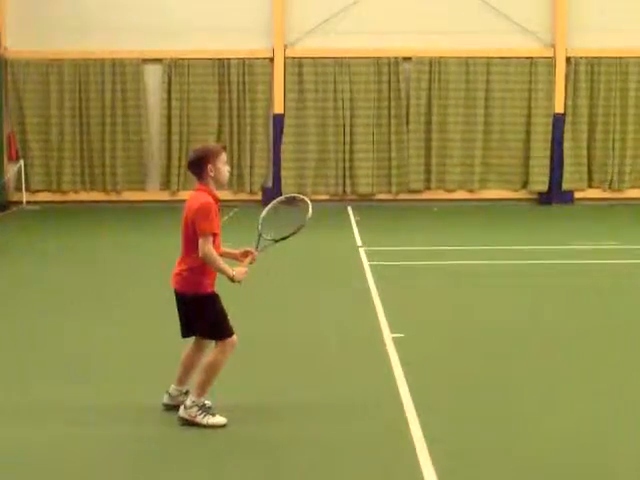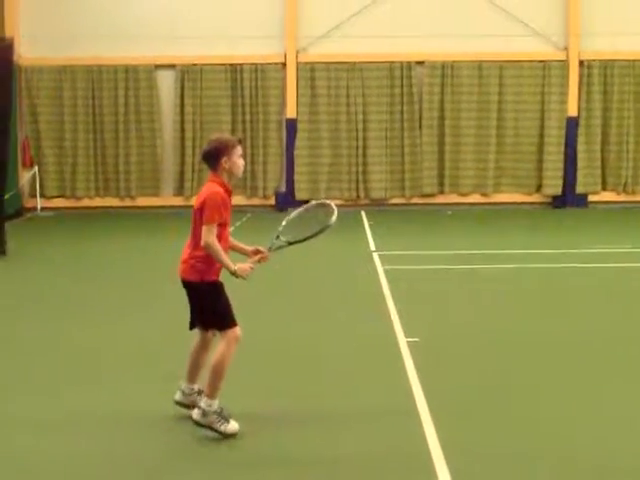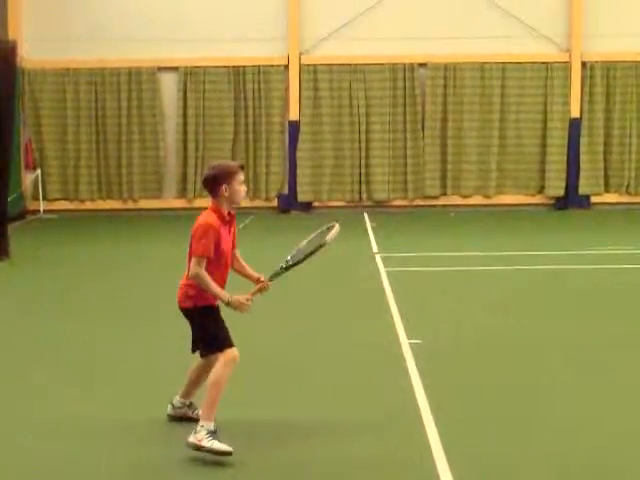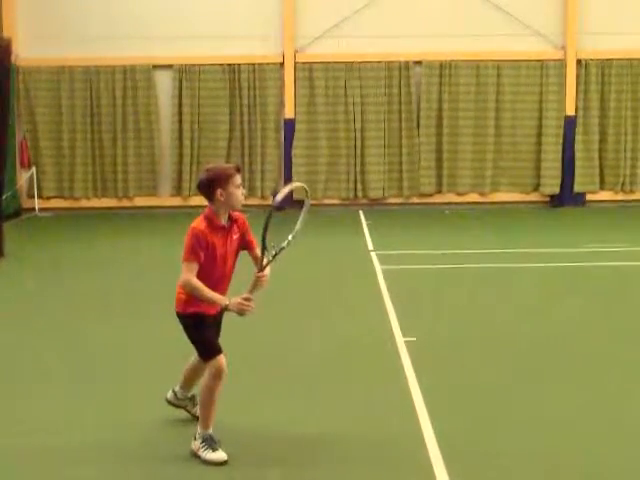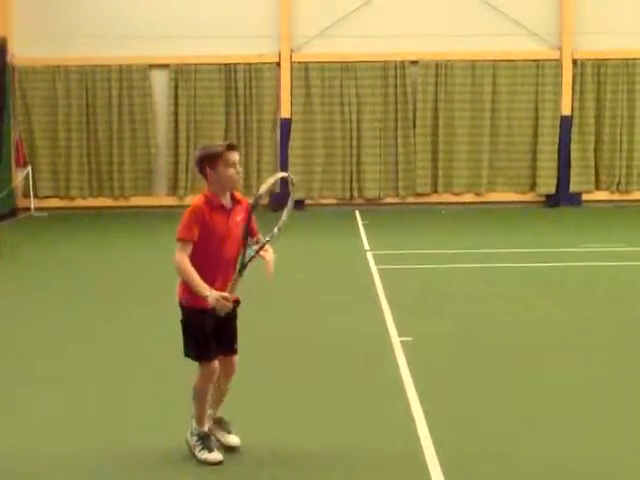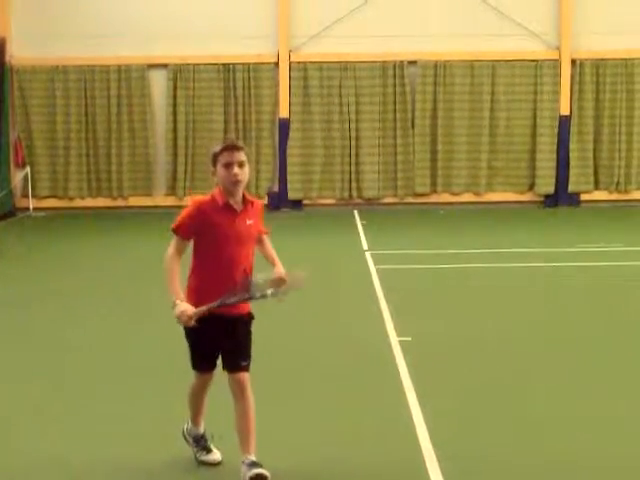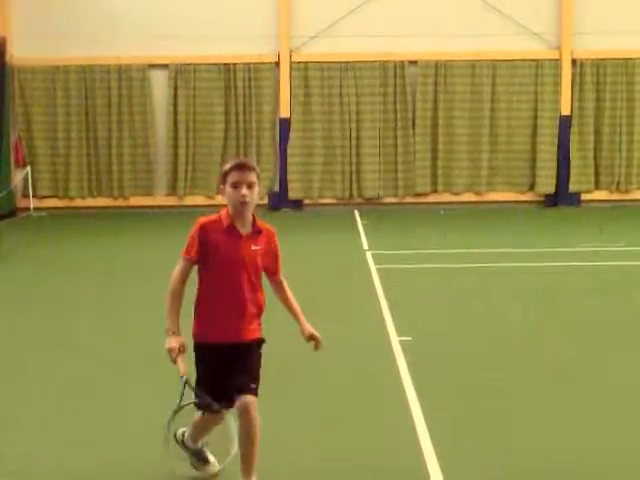
dt=0.7s
person 1, frame 1
left shoulder: (198, 199)
right shoulder: (205, 204)
right elbow: (205, 252)
left wrist: (234, 254)
right wrist: (231, 273)
left hip: (186, 281)
right hip: (197, 285)
left knee: (202, 339)
right knee: (227, 341)
left ankle: (176, 392)
right ankle: (193, 405)
person 1, frame 2
left shoulder: (216, 191)
right shoulder: (215, 194)
right elbow: (208, 241)
left wrist: (246, 250)
right wrist: (233, 268)
left hip: (196, 272)
right hip: (202, 273)
left knee: (208, 333)
right knee: (231, 335)
left ankle: (188, 391)
right ankle: (208, 408)
person 1, frame 3
left shoulder: (228, 219)
right shoulder: (208, 224)
left elbow: (233, 259)
right elbow: (196, 272)
left wrist: (255, 278)
right wrist: (228, 299)
left hip: (204, 299)
right hip: (197, 299)
left knee: (211, 356)
right knee: (228, 356)
left ankle: (180, 403)
right ankle: (203, 431)
person 1, frame 4
left shoulder: (238, 222)
right shoulder: (199, 231)
left elbow: (257, 254)
right elbow: (187, 280)
left wrist: (263, 272)
right wrist: (227, 302)
left hip: (215, 304)
right hip: (193, 306)
left knee: (207, 356)
right knee: (218, 366)
left ankle: (180, 394)
right ankle: (203, 437)
person 1, frame 5
left shoulder: (242, 205)
right shoulder: (197, 209)
left elbow: (256, 238)
right elbow: (180, 258)
left wrist: (266, 252)
right wrist: (207, 294)
left hip: (226, 298)
right hip: (197, 302)
left knee: (229, 362)
right knee: (208, 367)
left ankle: (214, 417)
right ankle: (198, 432)
person 1, frame 6
left shoulder: (255, 207)
right shoulder: (200, 208)
right elbow: (173, 254)
left wrist: (276, 266)
right wrist: (179, 300)
left hip: (238, 310)
right hip: (201, 310)
left knee: (241, 382)
right knee: (204, 376)
right ankle: (195, 431)
person 1, frame 7
left shoulder: (266, 235)
right shoulder: (205, 229)
left elbow: (277, 280)
right elbow: (178, 279)
left wrist: (301, 322)
right wrist: (173, 332)
left hip: (248, 337)
right hip: (210, 338)
left knee: (247, 406)
right knee: (215, 411)
right ankle: (189, 439)
